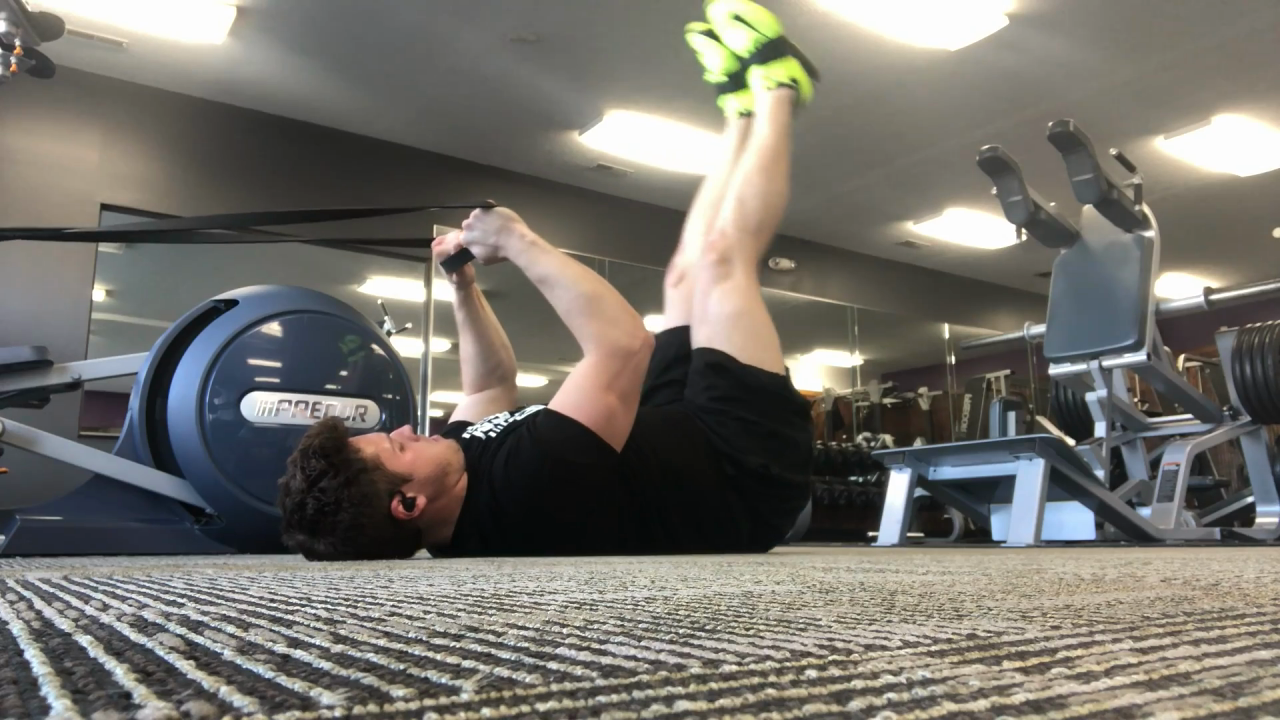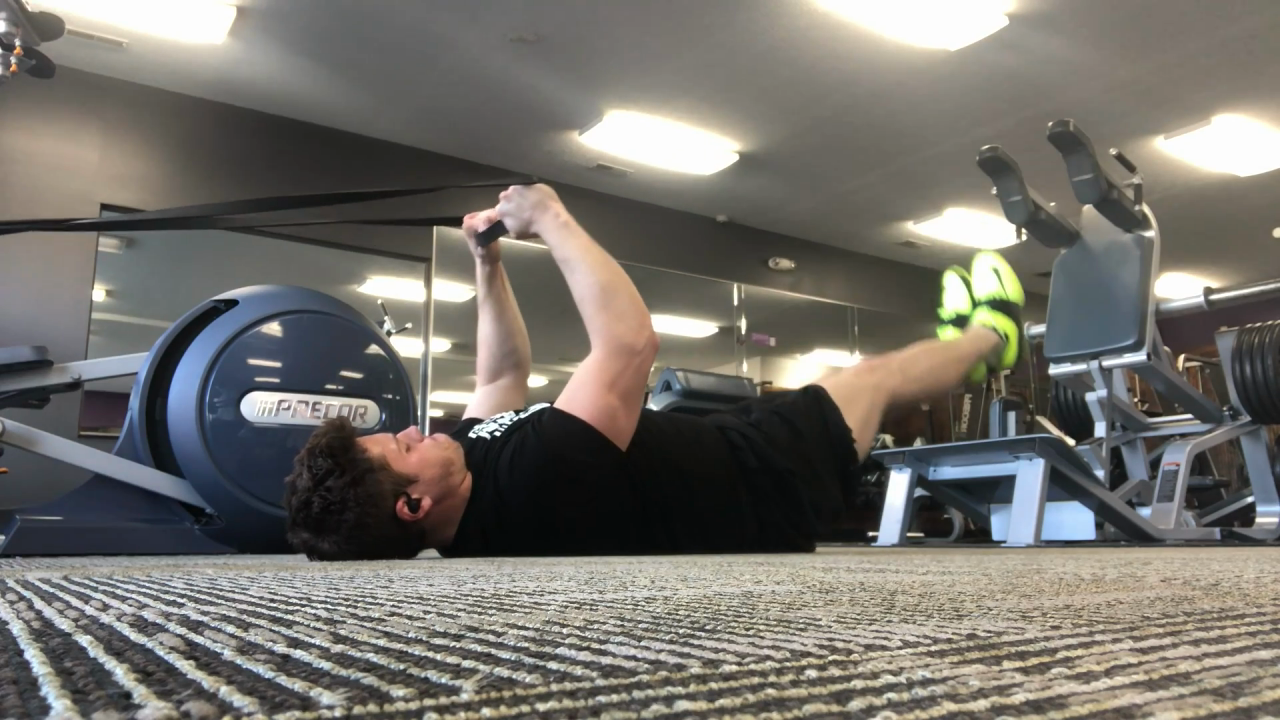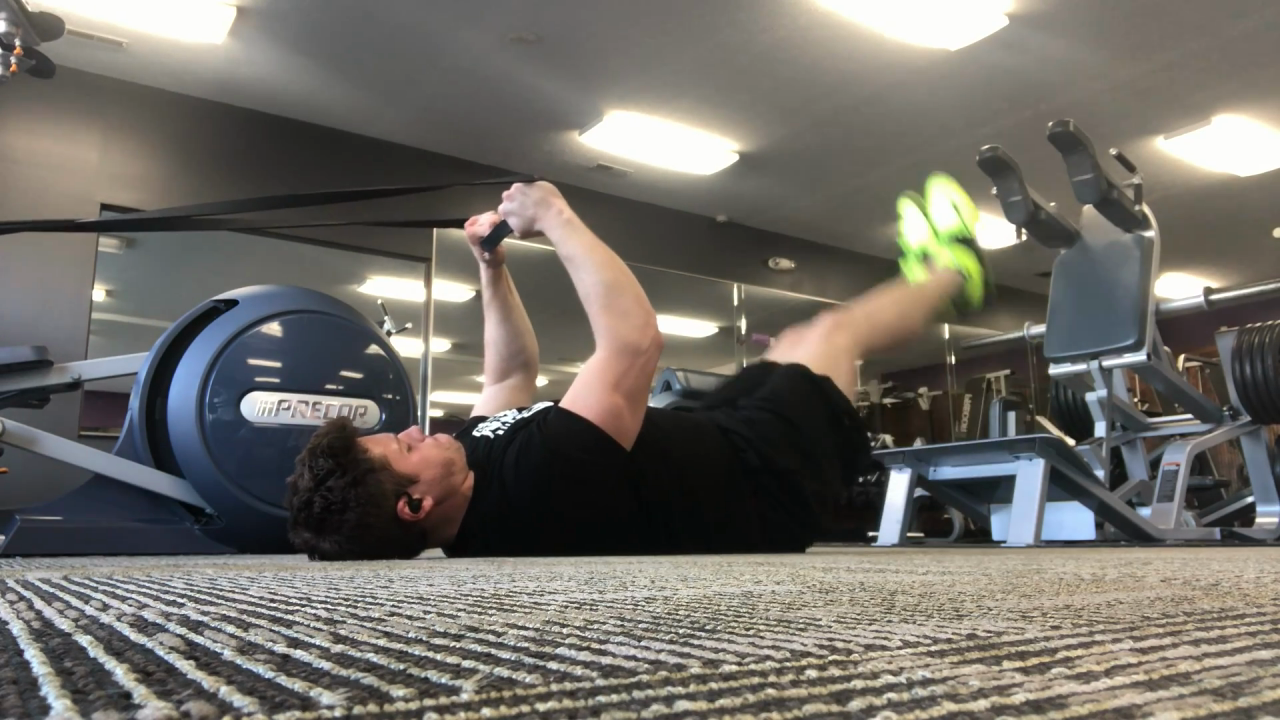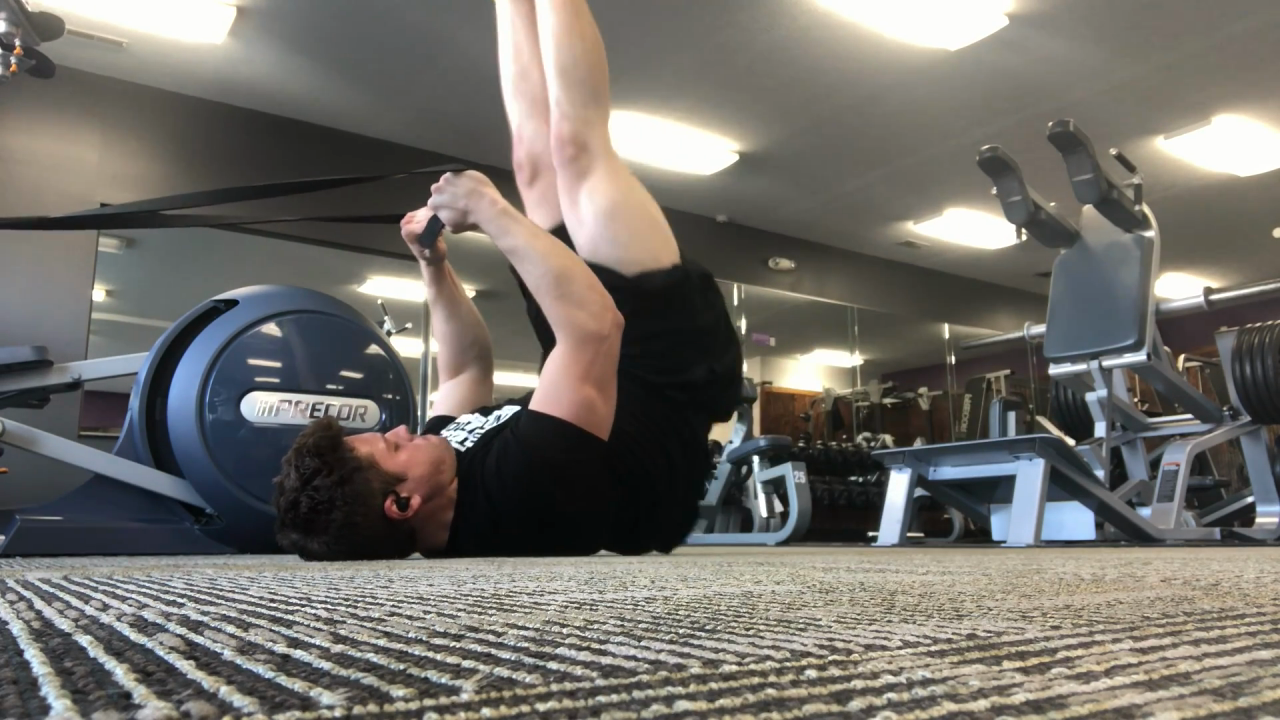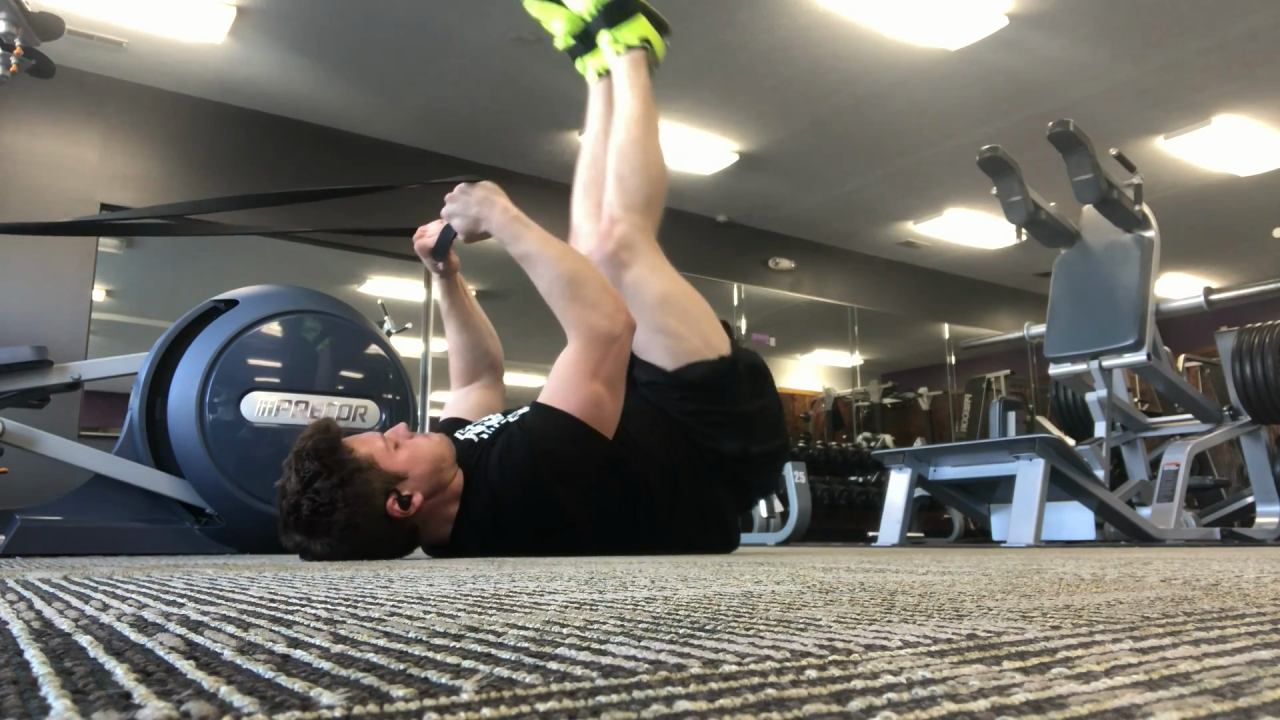
dt=1s
person 1, frame 1
left shoulder: (466, 492)
right shoulder: (527, 483)
left elbow: (493, 384)
right elbow: (626, 345)
left wrist: (464, 285)
right wrist: (519, 244)
left hip: (678, 441)
right hip: (745, 469)
left knee: (689, 276)
right knee: (720, 259)
left ankle: (745, 102)
right ankle: (773, 87)
person 1, frame 2
left shoulder: (473, 457)
right shoulder: (538, 484)
left elbow: (503, 376)
right elbow: (629, 344)
left wrist: (488, 264)
right wrist: (552, 221)
left hip: (713, 456)
right hip: (757, 484)
left knee: (849, 381)
right knee: (871, 376)
left ankle: (963, 341)
right ankle: (986, 335)
person 1, frame 3
left shoulder: (476, 462)
right shoulder: (537, 485)
left elbow: (511, 376)
right elbow: (634, 343)
left wrist: (491, 268)
right wrist: (554, 218)
left hip: (709, 453)
right hip: (757, 476)
left knee: (794, 346)
right knee: (830, 334)
left ankle: (929, 277)
right ankle: (951, 271)
person 1, frame 4
right shoulder: (521, 490)
left elbow: (467, 368)
right elbow: (595, 326)
left wrist: (433, 265)
right wrist: (490, 212)
left hip: (615, 386)
right hip: (672, 379)
left knee: (537, 162)
right knee: (573, 147)
person 1, frame 5
right shoulder: (521, 489)
left elbow: (480, 377)
right elbow: (608, 326)
left wrist: (445, 277)
right wrist: (502, 219)
left hip: (658, 426)
right hip: (717, 439)
right knee: (615, 247)
left ankle: (606, 65)
right ankle: (626, 55)
